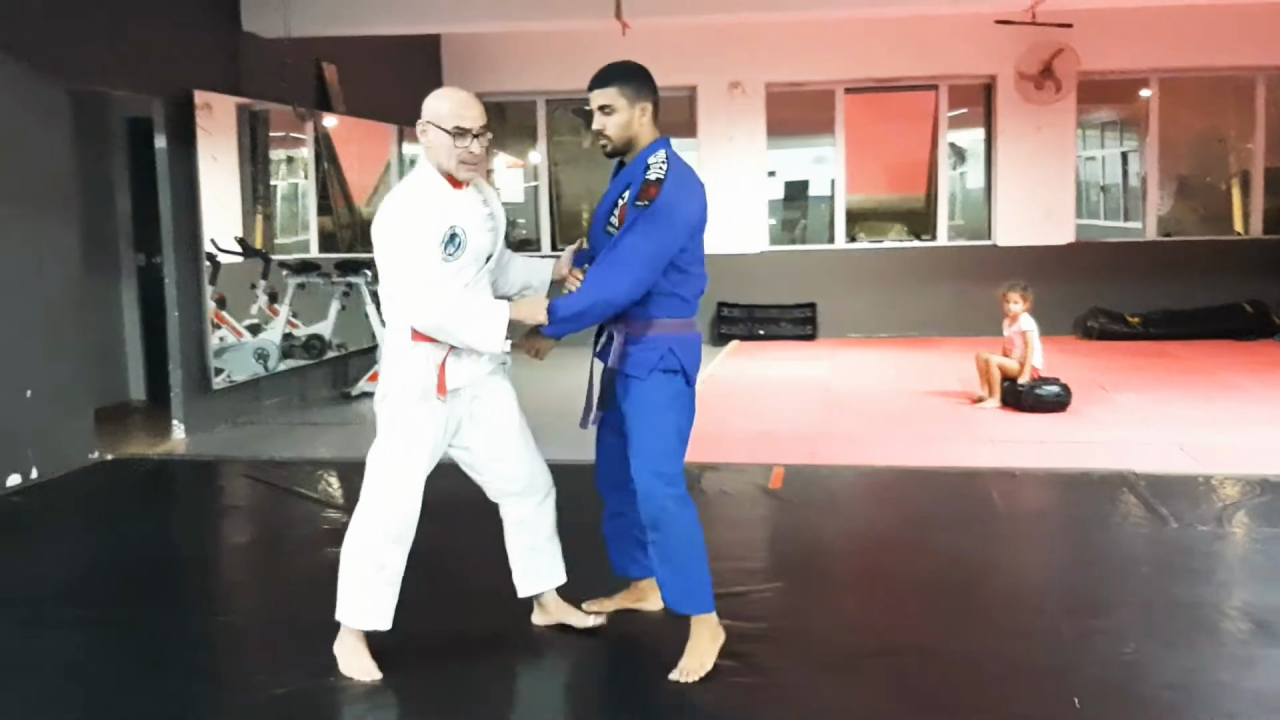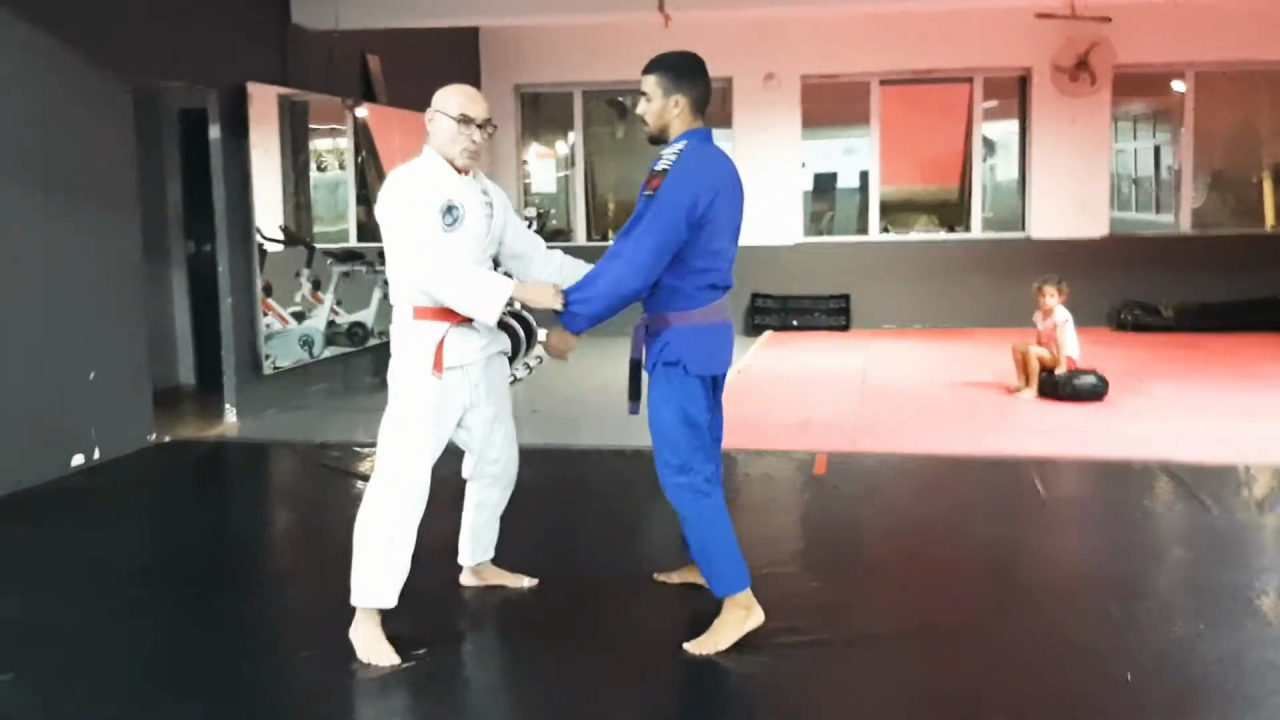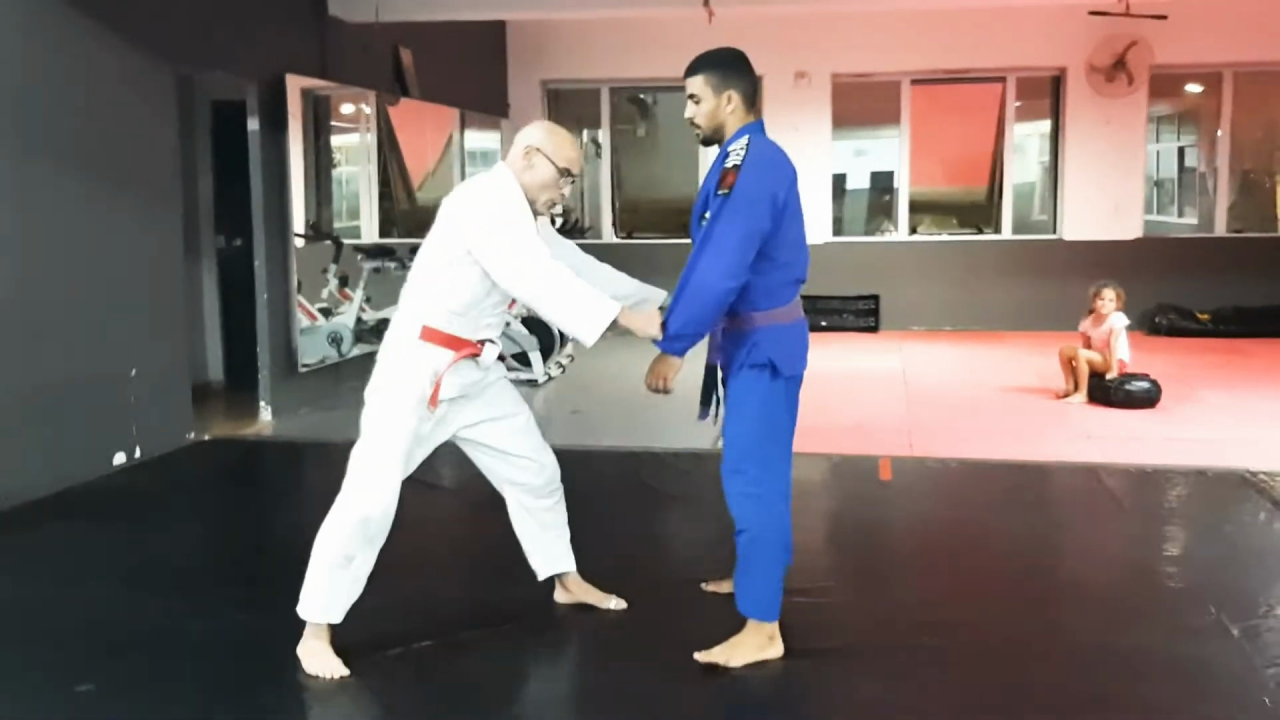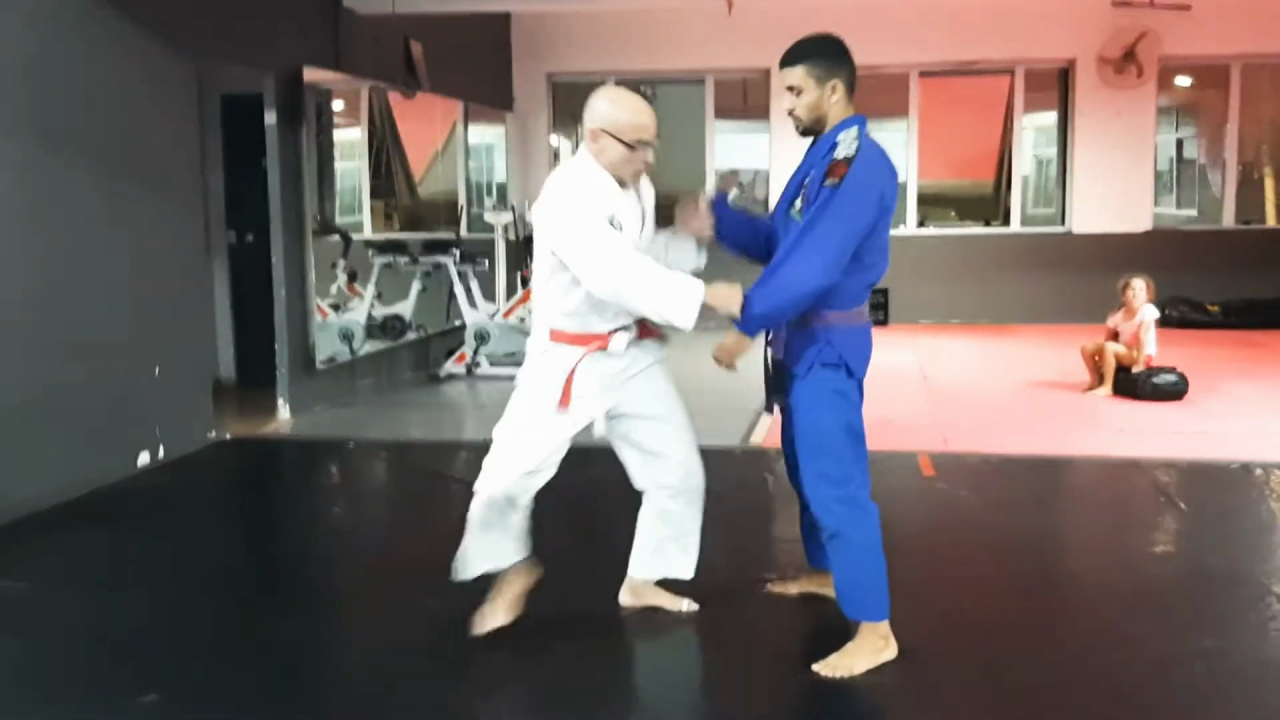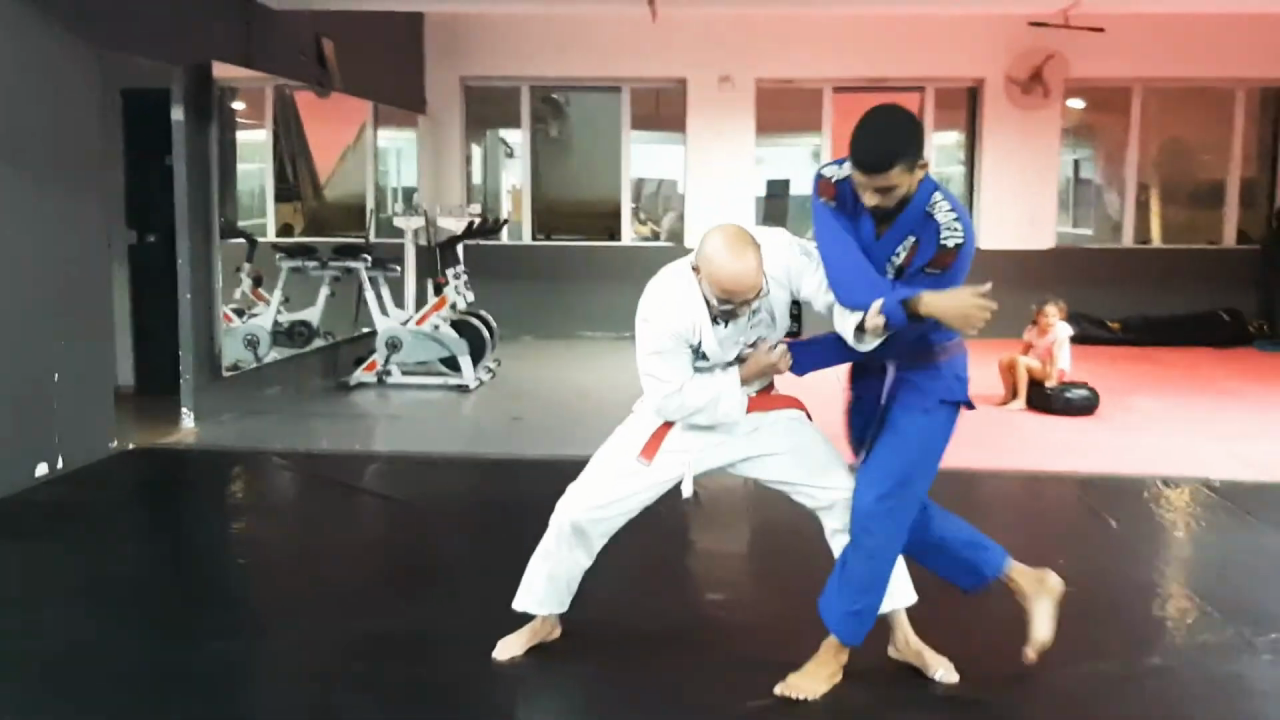
dt=1s
person 1, frame 1
left shoulder: (668, 183)
right shoulder: (628, 177)
left elbow: (625, 279)
right elbow: (606, 259)
left wrist: (549, 325)
right wrist: (577, 275)
left hip: (660, 351)
right hip: (627, 347)
left knee: (657, 486)
right knee: (617, 477)
left ankle: (703, 621)
right ankle: (643, 584)
person 1, frame 2
left shoulder: (677, 171)
right shoulder: (714, 164)
left elbow: (633, 263)
left wrist: (571, 319)
right wrist: (584, 297)
left hip: (680, 338)
right hip: (701, 330)
left knee: (684, 471)
right knee: (696, 458)
left ankle: (737, 600)
right ankle: (709, 564)
person 1, frame 3
left shoulder: (750, 165)
right shoulder: (746, 159)
left elbow: (721, 270)
right elbow: (714, 261)
left wrist: (672, 347)
right wrist: (676, 331)
left hip: (762, 340)
right hip: (753, 335)
left knee: (753, 477)
right knee: (753, 469)
left ankle: (761, 627)
right ankle: (760, 573)
person 1, frame 4
left shoulder: (858, 164)
right shoulder: (821, 158)
left elbow: (815, 266)
right elbow: (778, 244)
left wrist: (745, 324)
right wrist: (720, 218)
left hip: (829, 342)
right hip: (803, 339)
left knee: (836, 480)
right knee: (806, 466)
left ankle: (874, 632)
right ankle: (825, 571)
person 1, frame 5
left shoulder: (948, 232)
right shoulder: (834, 187)
left elbow: (887, 336)
right elbow: (850, 287)
left wrist: (791, 357)
right wrist: (916, 303)
left hip: (924, 378)
right hip: (874, 377)
left knee: (878, 508)
right knee: (899, 507)
left ankle: (832, 656)
right ankle: (1027, 583)
person 2, frame 1
left shoulder: (482, 199)
right shoulder: (406, 208)
right elbow: (424, 309)
left wrist: (551, 270)
right wrist: (512, 315)
left hip: (473, 367)
right hip: (418, 370)
left knee: (524, 480)
right knee: (393, 502)
left ankle: (547, 598)
right ankle: (351, 632)
person 2, frame 2
left shoulder: (487, 195)
right shoulder: (407, 186)
left elbow: (531, 253)
right elbow: (432, 271)
right wrist: (516, 292)
left hip: (479, 346)
right hip: (427, 349)
left knee: (495, 460)
right knee: (404, 476)
left ankle: (476, 562)
right ankle: (366, 617)
person 2, frame 3
left shoulder: (516, 217)
right shoulder: (482, 203)
left elbow: (566, 270)
right elbow: (536, 283)
left wrist: (658, 304)
right wrist: (623, 317)
left hip: (475, 370)
right hip: (418, 365)
left knee: (534, 470)
right knee: (372, 493)
left ankle: (567, 581)
right ankle: (316, 630)
person 2, frame 4
left shoulder: (637, 187)
right shoulder: (567, 193)
right elbow: (612, 276)
left wrist: (692, 235)
right wrist: (704, 294)
left hip: (632, 356)
right hip: (566, 361)
left knee: (679, 471)
right knee: (505, 478)
left ankle: (644, 583)
right ankle: (514, 571)
person 2, frame 5
left shoulder: (780, 253)
right shoulder: (664, 301)
left elbow: (840, 294)
right elbow: (671, 400)
left wrist: (866, 322)
right wrist: (745, 374)
left hip: (759, 411)
right hip: (678, 419)
left knee: (847, 496)
right knee: (584, 508)
left ankle: (902, 636)
right ankle: (543, 620)
